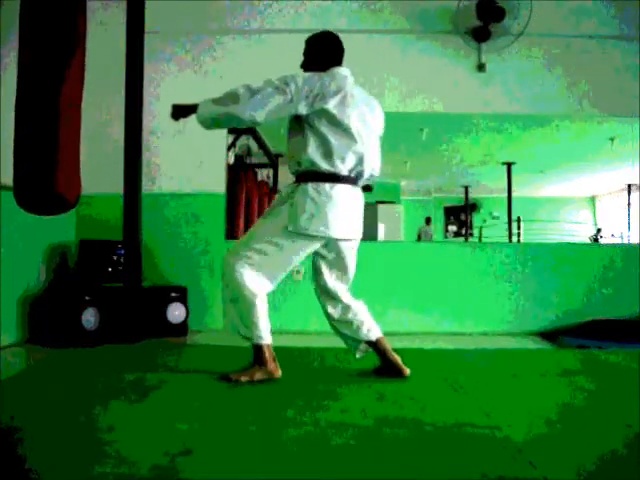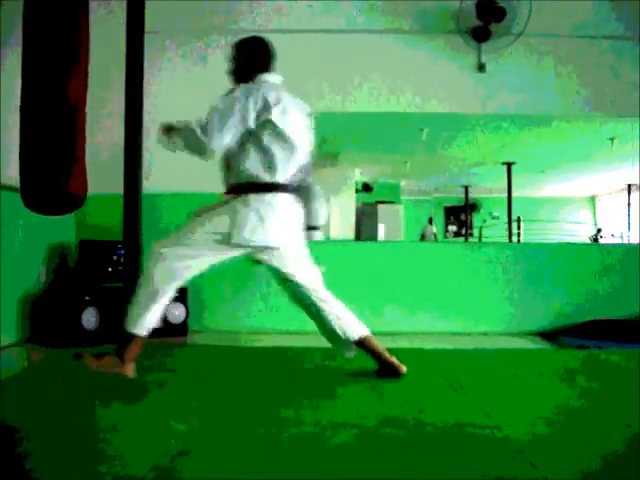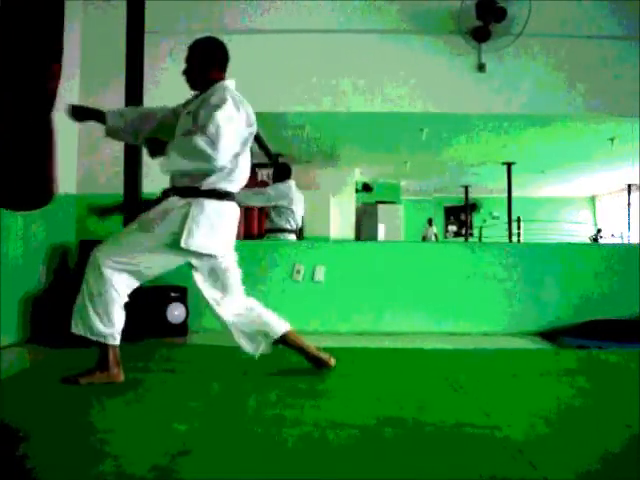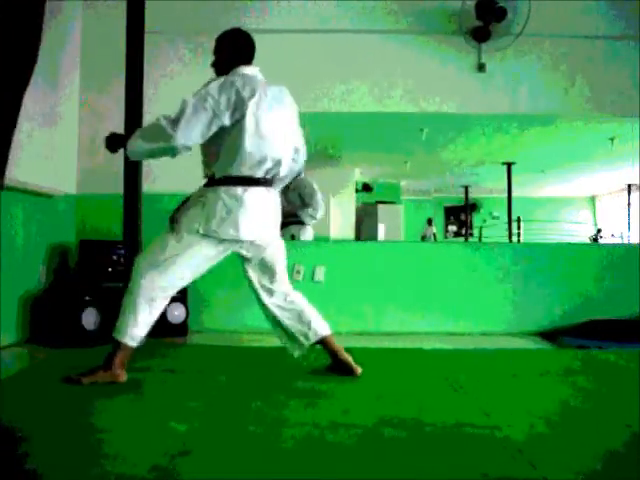
dt=0.3s
person 1, frame 1
left shoulder: (316, 84)
right shoulder: (369, 102)
left elbow: (253, 102)
right elbow: (371, 167)
left wrist: (196, 108)
left hip: (315, 198)
right hip: (348, 202)
left knee: (243, 264)
right knee: (335, 291)
left ankle: (266, 361)
right ankle: (392, 361)
person 1, frame 2
left shoulder: (250, 95)
right shoulder: (297, 107)
left elbow: (209, 141)
left wrist: (174, 133)
left hip: (251, 208)
right hip: (284, 209)
left knee: (165, 258)
right knee: (312, 290)
left ankle: (125, 356)
right ankle: (384, 360)
person 1, frame 3
left shoulder: (227, 103)
right shoulder: (205, 101)
left elbow: (214, 154)
right elbow: (158, 121)
left wrist: (165, 148)
right wrist: (100, 116)
left hip: (194, 214)
right hip: (215, 216)
left knee: (107, 263)
right knee: (230, 301)
left ankle: (109, 365)
right ankle: (312, 352)
person 1, frame 4
left shoulder: (227, 88)
right shoulder: (282, 96)
left elbow: (178, 132)
right elbow: (297, 156)
left wrist: (128, 142)
left hip: (227, 203)
right hip: (265, 206)
left knee: (153, 271)
right knee: (277, 290)
left ankle: (114, 365)
right ankle: (342, 358)
